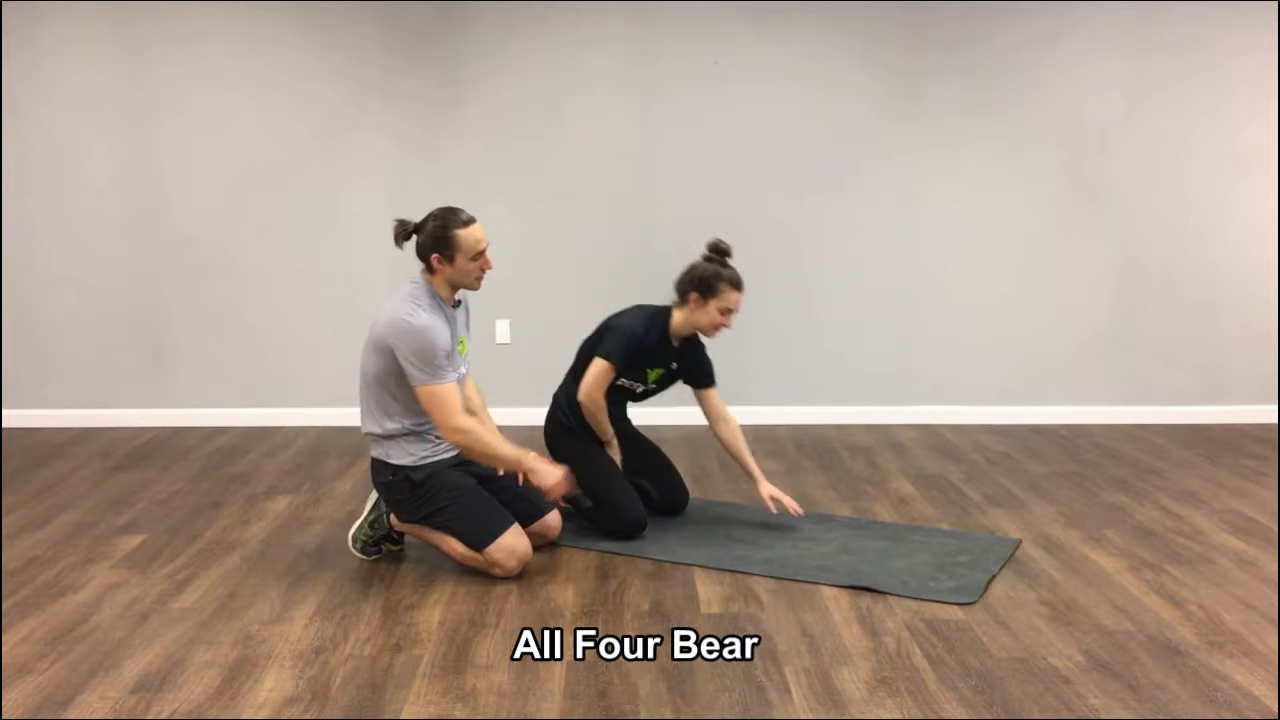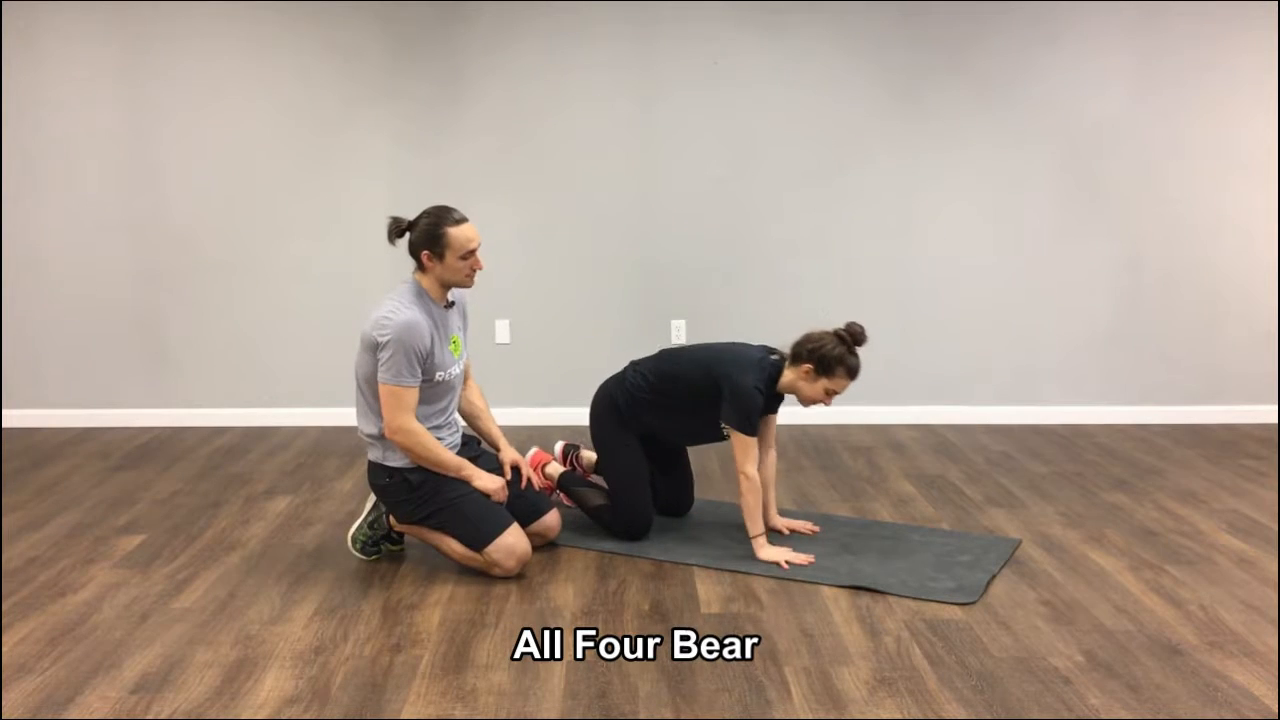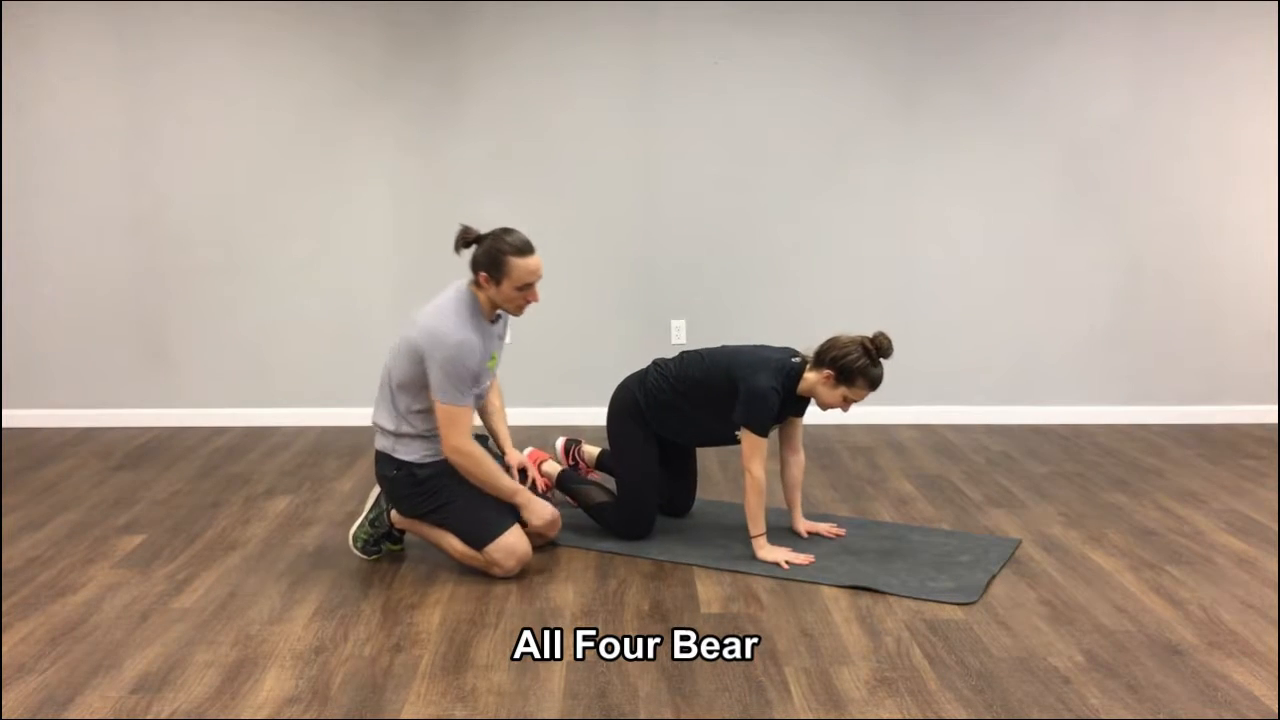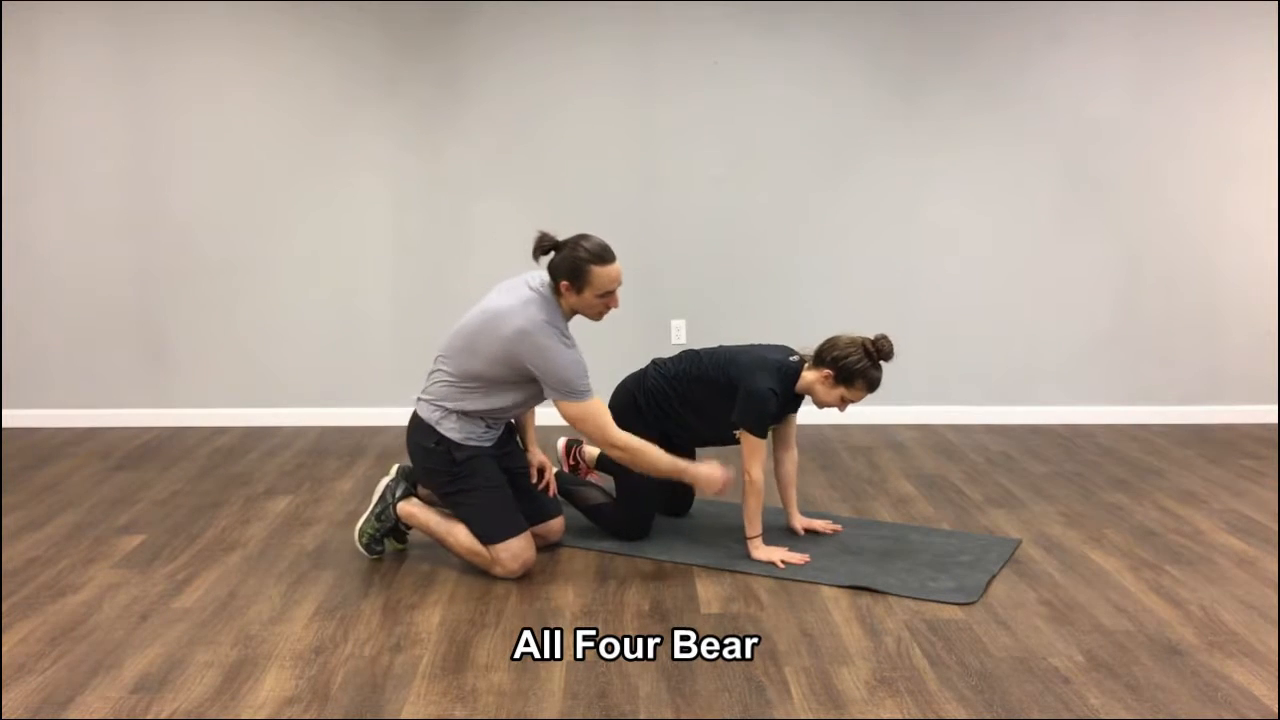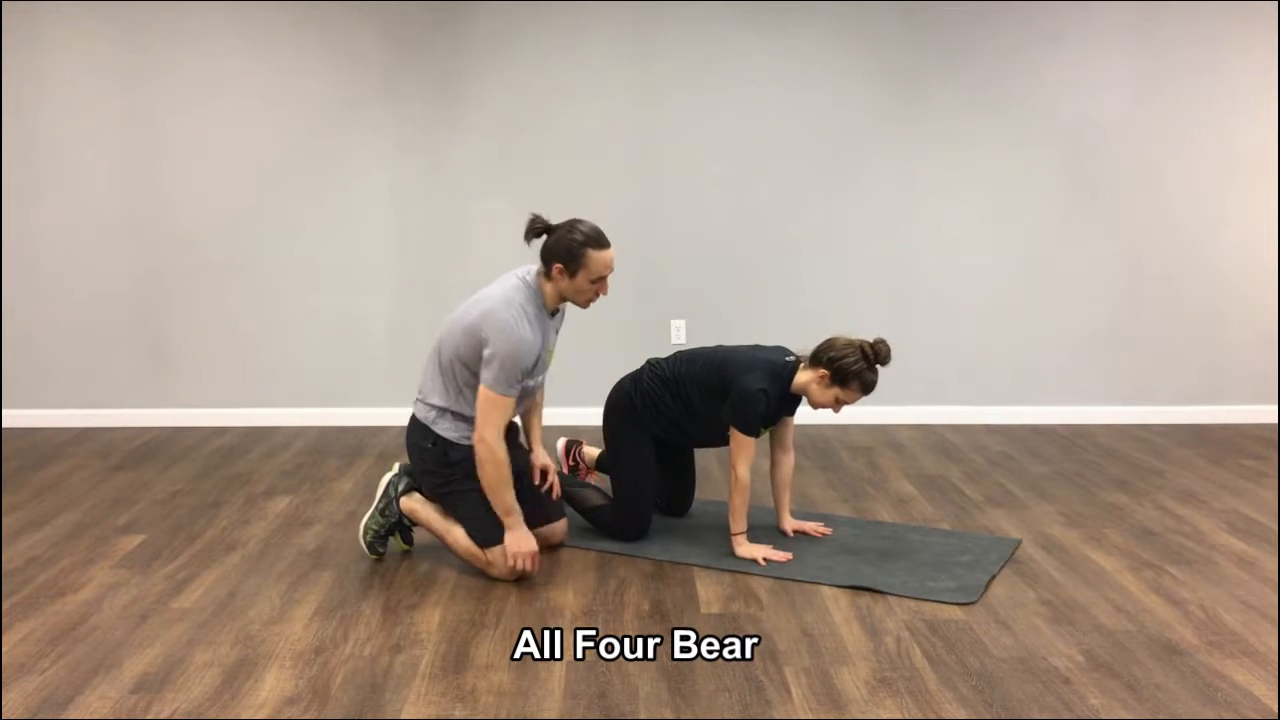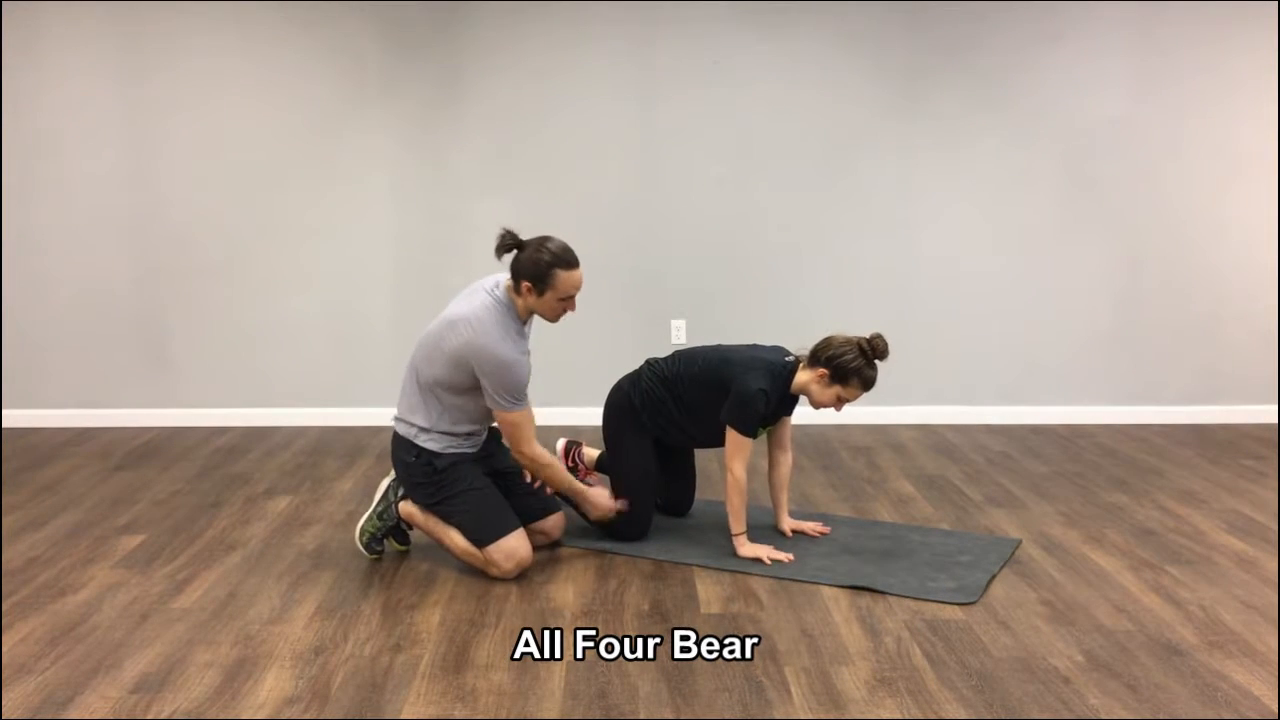
dt=0.7s
person 1, frame 1
left shoulder: (455, 300)
right shoulder: (418, 322)
right elbow: (453, 426)
left wrist: (494, 443)
right wrist: (531, 465)
left hip: (452, 449)
right hip: (414, 465)
left knee: (547, 527)
right knee: (511, 556)
left ankle: (422, 515)
right ankle: (396, 520)
person 1, frame 2
left shoulder: (454, 301)
right shoulder: (404, 323)
right elbow: (400, 429)
left wrist: (502, 446)
right wrist: (472, 475)
left hip: (453, 447)
right hip: (408, 469)
left knee: (547, 525)
right knee: (511, 555)
left ankle: (422, 514)
right ankle: (396, 519)
person 1, frame 3
left shoulder: (493, 309)
right shoulder: (454, 337)
right elbow: (458, 447)
left wrist: (507, 448)
right wrist: (522, 498)
left hip: (454, 447)
right hip: (415, 461)
left knee: (546, 527)
right knee: (511, 555)
left ankle: (417, 509)
right ankle: (399, 516)
person 1, frame 4
left shoulder: (535, 287)
right shoulder: (546, 339)
right elbow: (613, 441)
left wrist: (530, 446)
right wrist: (693, 473)
left hip: (489, 429)
right hip: (448, 440)
left knee: (549, 530)
right knee: (514, 560)
left ankle: (425, 488)
right ankle: (403, 507)
person 1, frame 5
left shoulder: (547, 294)
right shoulder: (514, 326)
right elbow: (487, 441)
left wrist: (536, 447)
right wrist: (514, 525)
left hip: (489, 429)
right hip: (446, 440)
left knee: (553, 530)
right knee: (509, 562)
left ankle: (431, 486)
right ankle: (406, 502)
person 1, frame 6
left shoulder: (500, 289)
right shoulder: (498, 346)
right elbow: (526, 452)
left wrist: (533, 455)
right wrist: (585, 496)
left hip: (473, 438)
right hip: (431, 452)
left knee: (549, 528)
right knee: (512, 559)
left ankle: (444, 503)
right ankle: (404, 507)
person 2, frame 1
left shoulder: (691, 351)
right shoulder: (635, 329)
left elbow: (720, 420)
right elbow: (588, 394)
left wrist: (760, 481)
right wrist: (610, 445)
left hip: (614, 426)
right hip: (571, 425)
left knee: (673, 500)
right knee: (628, 521)
person 2, frame 2
left shoulder: (773, 374)
right shoulder: (747, 383)
left elbow: (766, 451)
right elbow: (747, 471)
left wrist: (772, 516)
right wrist: (760, 544)
left hip: (653, 416)
right hip: (617, 411)
left knee: (677, 505)
right knee: (633, 524)
left ankle: (580, 459)
right ankle: (550, 469)
person 2, frame 3
left shoulder: (797, 377)
right shoulder: (765, 385)
left elbow: (793, 453)
right elbow: (754, 470)
left wrist: (797, 518)
right wrist: (760, 544)
left hip: (668, 416)
right hip: (636, 409)
left knee: (677, 505)
right knee: (634, 524)
left ankle: (579, 454)
right ankle: (547, 470)
person 2, frame 4
left shoulder: (794, 373)
right shoulder: (763, 386)
left elbow: (785, 448)
right elbow: (753, 472)
left wrist: (793, 514)
right wrist: (756, 544)
left hip: (669, 415)
right hip: (637, 408)
left knee: (677, 505)
right knee: (632, 525)
left ankle: (581, 455)
person 2, frame 5
left shoulder: (790, 375)
right shoulder: (756, 387)
left elbow: (783, 452)
right elbow: (740, 469)
left wrist: (785, 517)
right wrist: (740, 541)
left hip: (666, 417)
right hip: (633, 410)
left knee: (676, 505)
right knee: (631, 526)
left ankle: (583, 456)
person 2, frame 6
left shoulder: (789, 377)
right shoulder: (756, 386)
left elbow: (781, 453)
right elbow: (735, 469)
left wrist: (783, 517)
right wrist: (742, 542)
left hip: (665, 417)
right hip: (633, 410)
left knee: (678, 505)
right knee: (631, 526)
left ankle: (584, 456)
